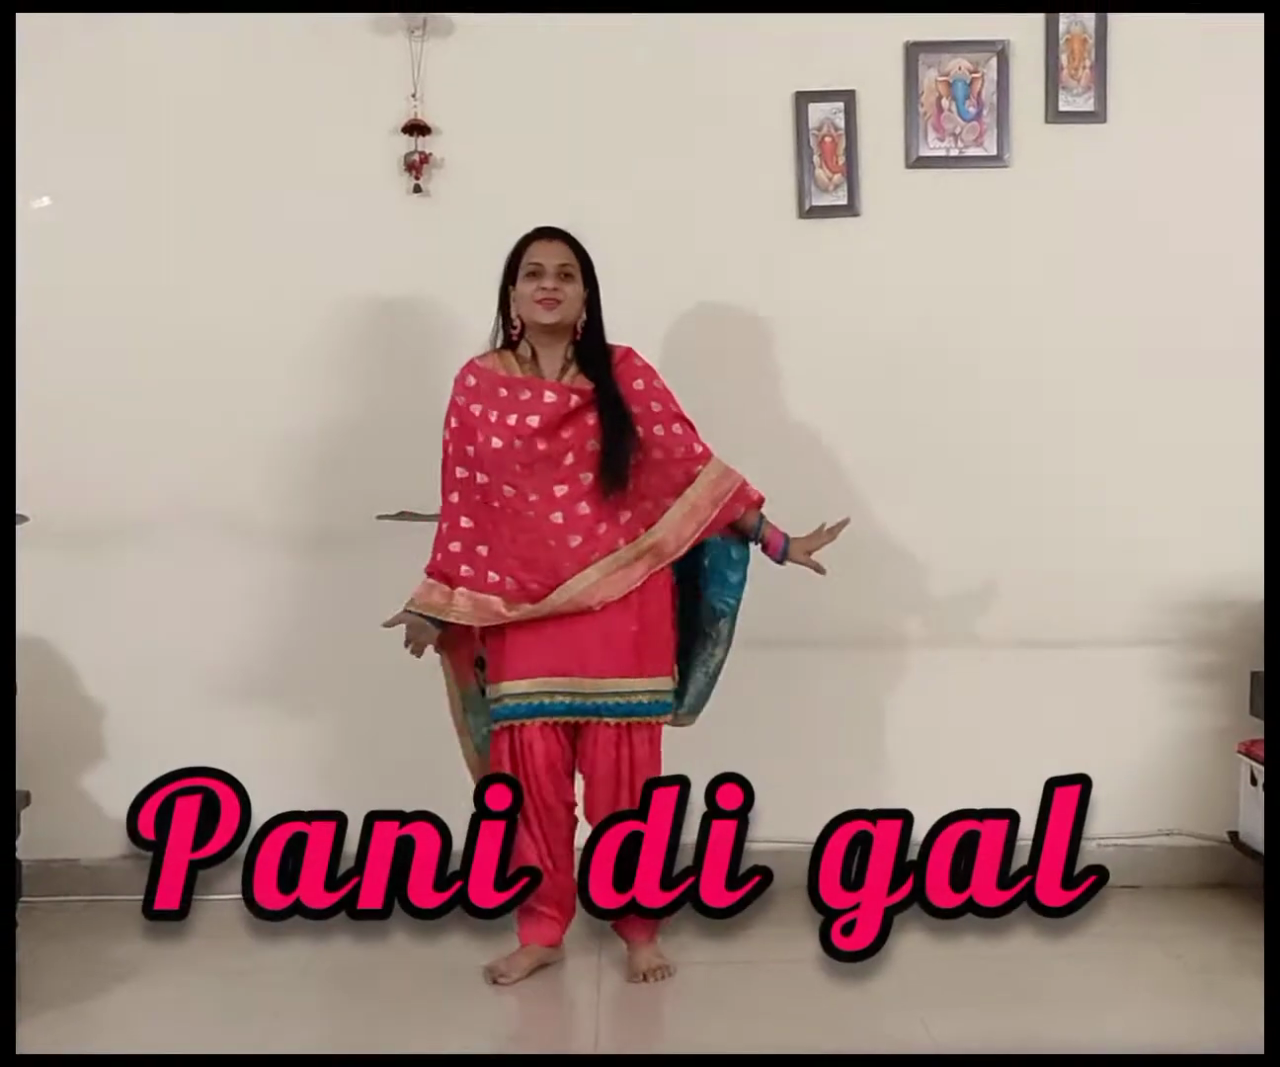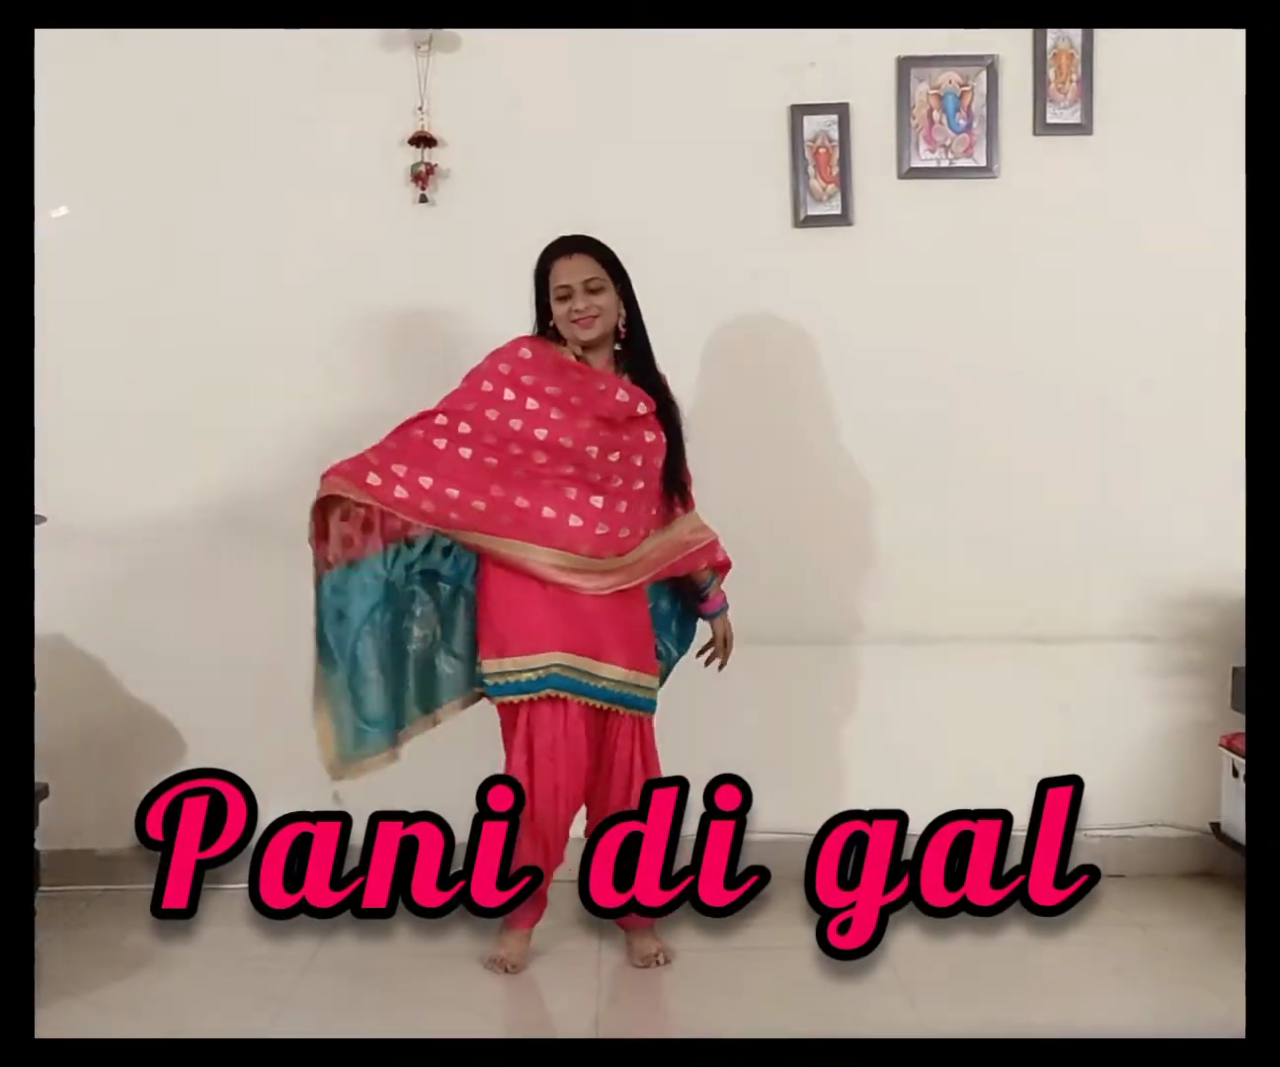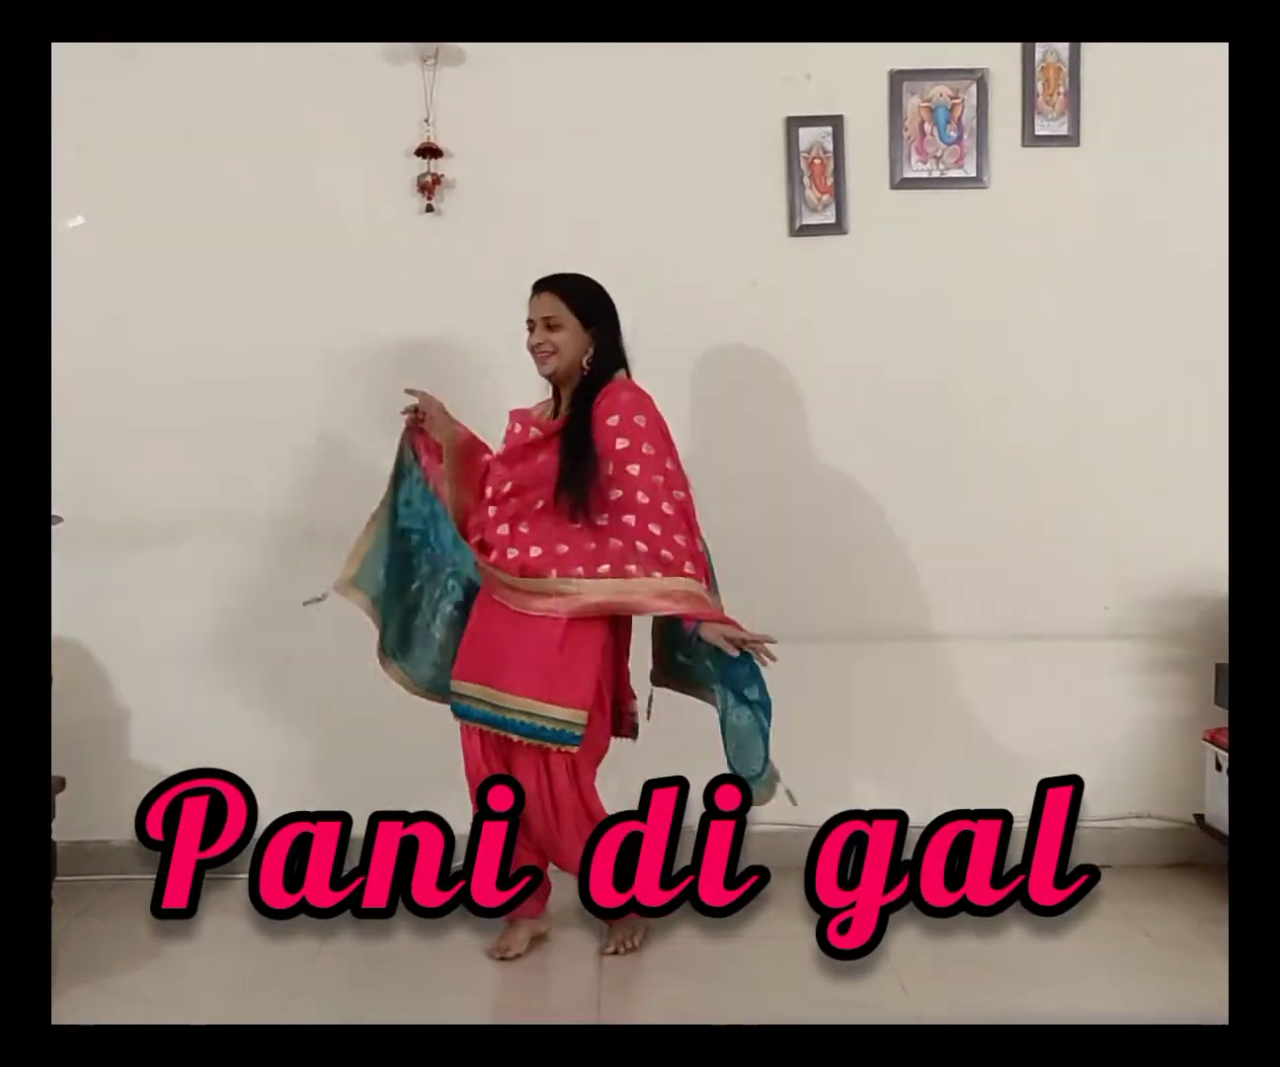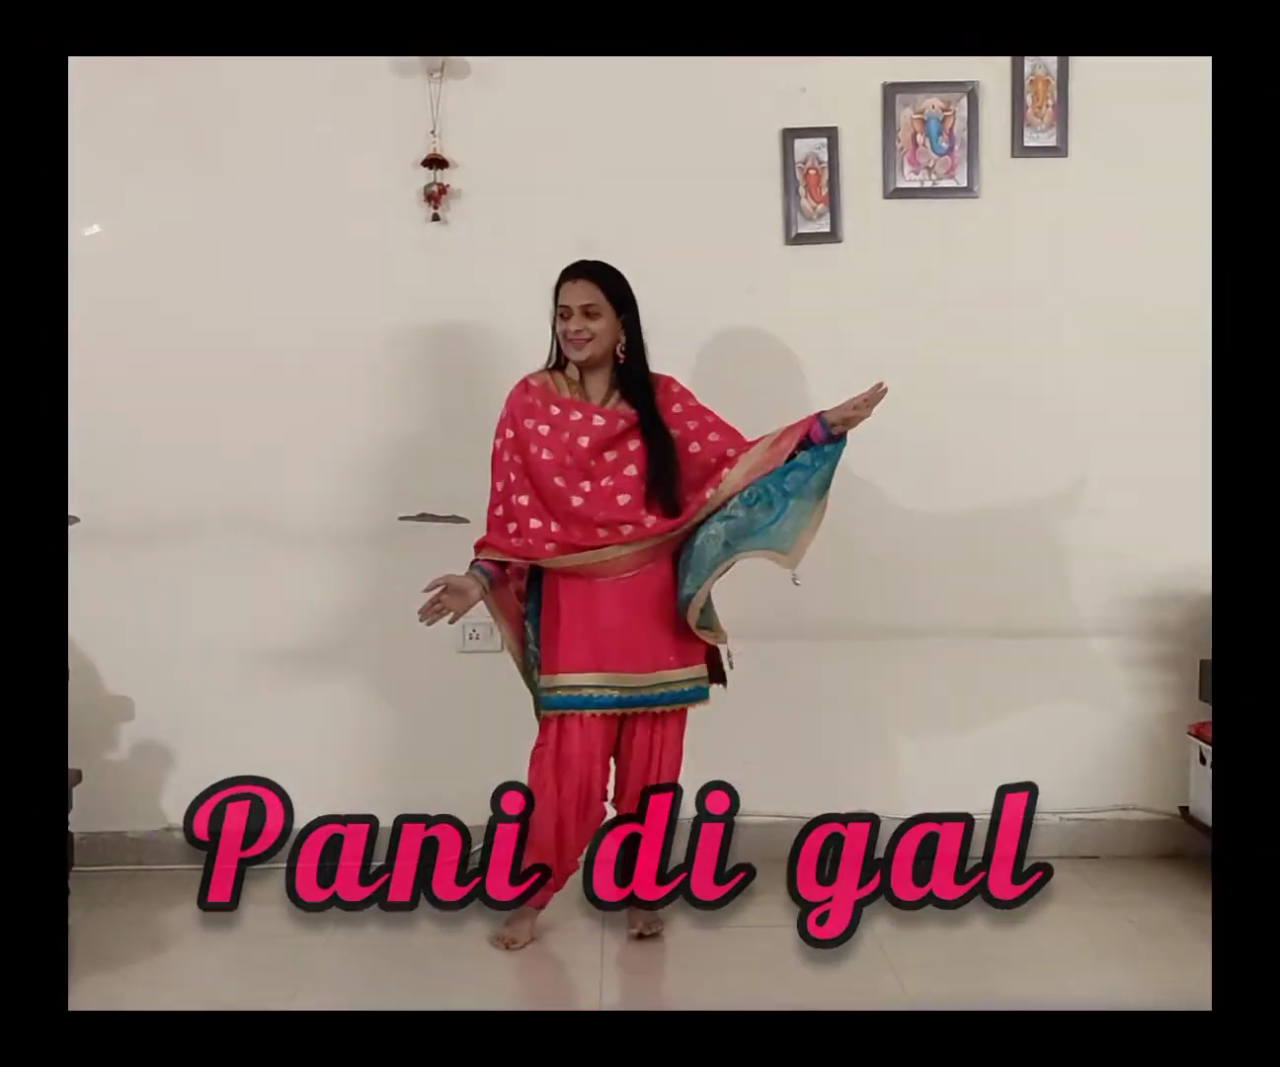
dt=0.7s
person 1, frame 1
left shoulder: (624, 373)
right shoulder: (477, 384)
left elbow: (692, 471)
right elbow: (464, 504)
left wrist: (777, 543)
right wrist: (441, 604)
left hip: (623, 606)
right hip: (525, 614)
left knee: (624, 775)
right knee: (529, 775)
left ankle: (640, 925)
right ankle: (541, 930)
person 1, frame 2
left shoulder: (647, 392)
right shoulder: (517, 367)
left elbow: (671, 508)
right elbow: (439, 442)
left wrist: (712, 599)
right wrist: (356, 491)
left hip: (616, 602)
right hip: (529, 594)
left knee: (626, 766)
right knee: (547, 763)
left ankle: (636, 912)
right ankle: (518, 913)
person 1, frame 3
left shoulder: (623, 407)
right shoulder: (537, 419)
left elbow: (658, 516)
left wrist: (699, 613)
right wrist: (445, 437)
left hip: (573, 626)
right hip: (499, 618)
left knee: (554, 779)
right knee: (492, 770)
right ankle: (528, 906)
person 1, frame 4
left shoulder: (662, 398)
right shoulder: (531, 399)
left elbow: (735, 463)
right elbow: (515, 508)
left wrist: (826, 425)
right wrist: (481, 577)
left hip: (655, 601)
right hip: (576, 606)
left knee: (652, 756)
right knee: (569, 755)
right ankle: (532, 896)
